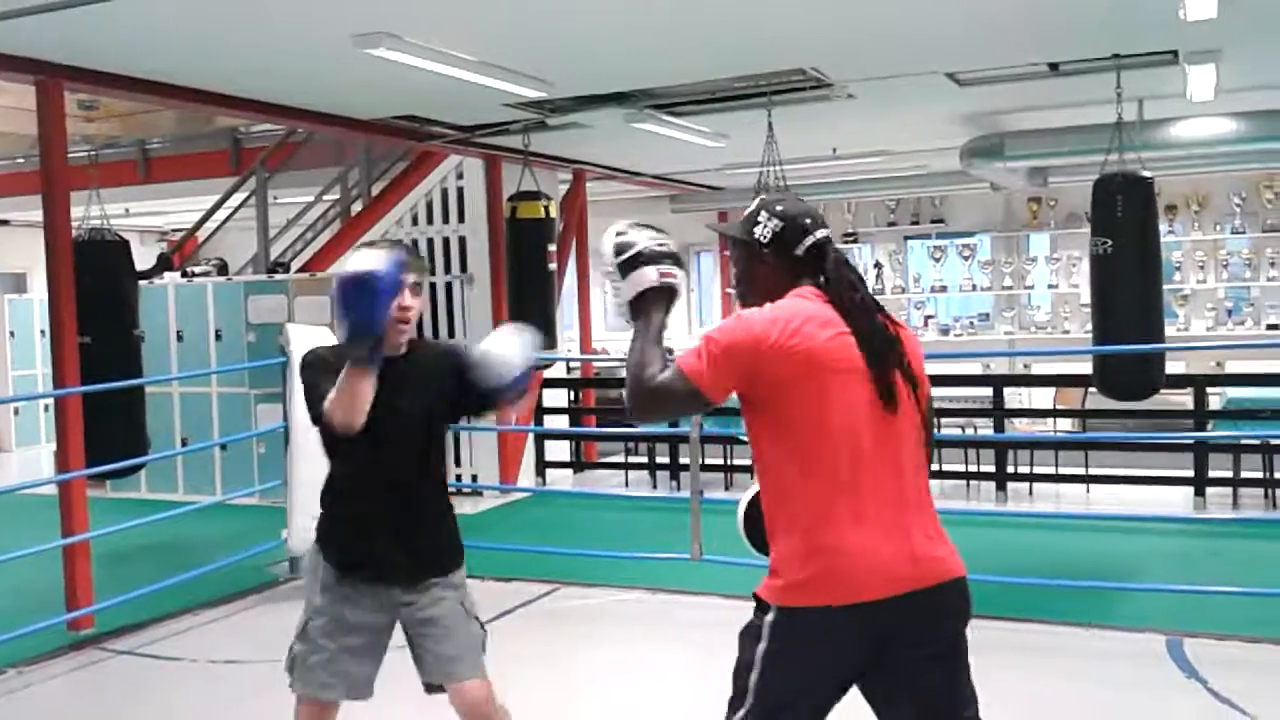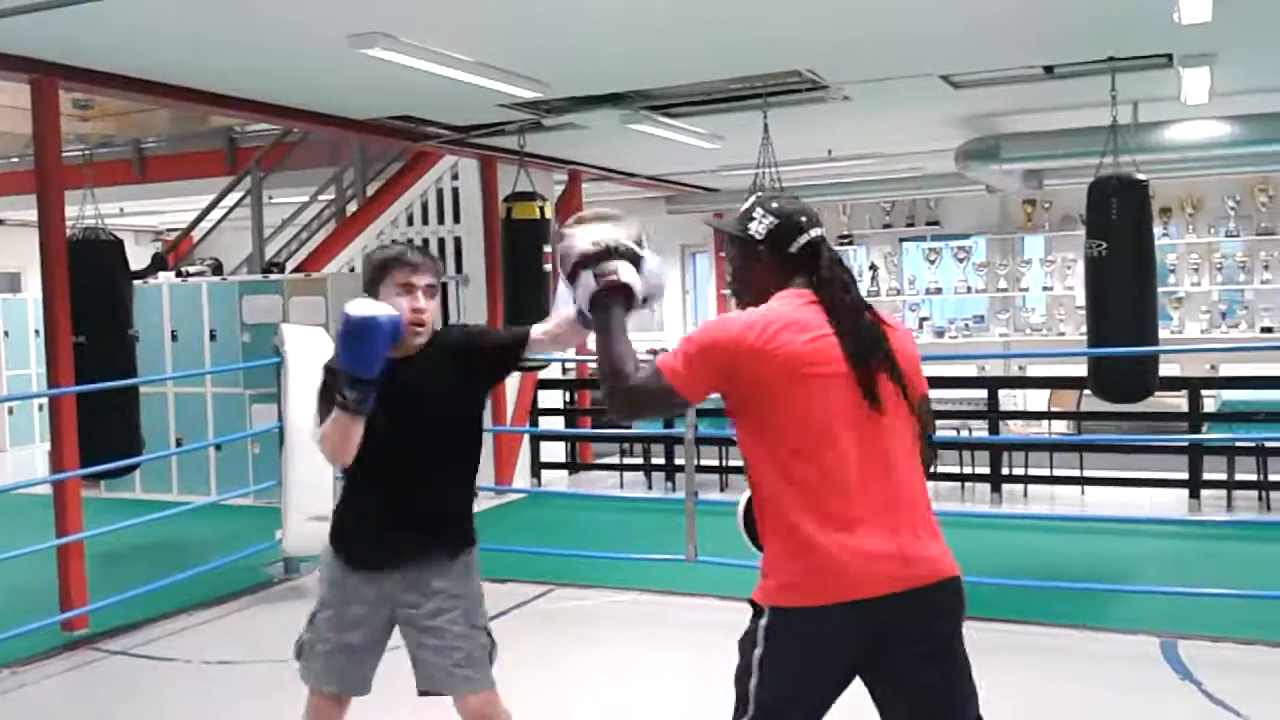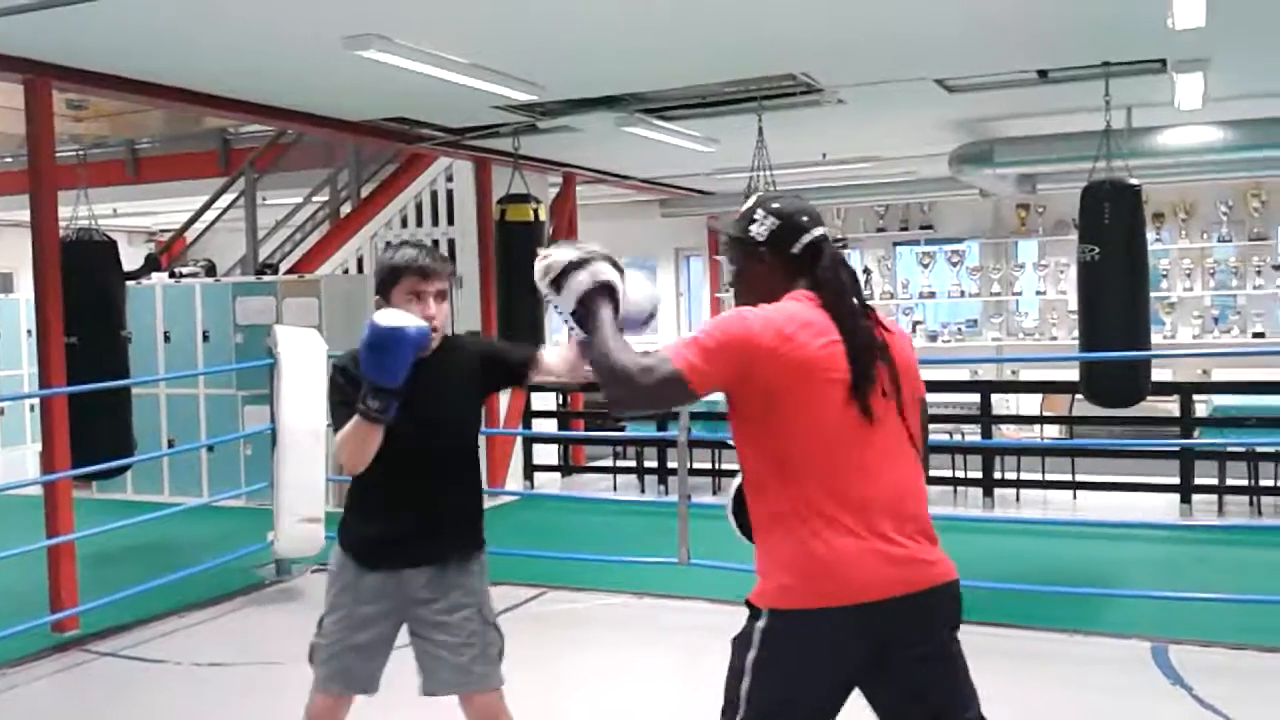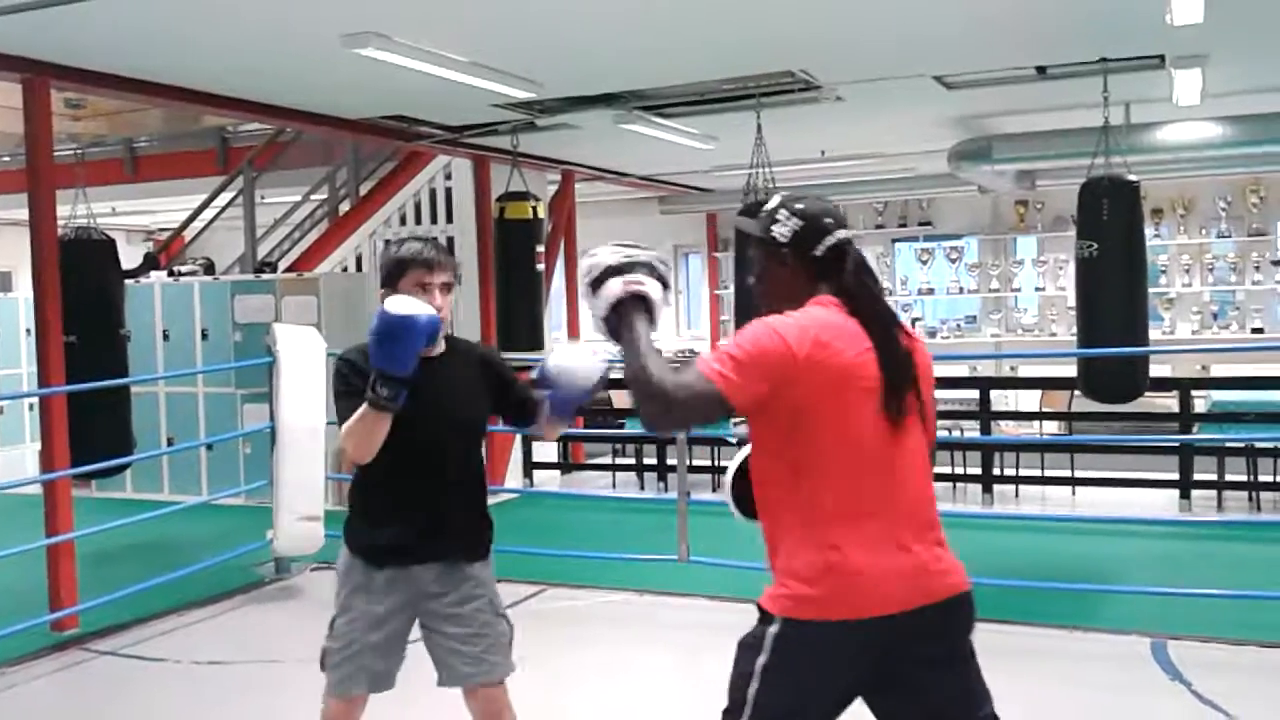
dt=0.1s
person 1, frame 1
left shoulder: (757, 333)
right shoulder: (894, 333)
left elbow: (646, 399)
left wrist: (649, 305)
left hip: (819, 595)
right hip: (927, 582)
person 1, frame 2
left shoulder: (744, 337)
right shoulder: (890, 333)
left elbow: (627, 396)
left wrist: (608, 301)
left hip: (816, 596)
right hip: (921, 584)
person 1, frame 3
left shoulder: (751, 335)
right shoulder: (890, 339)
left elbow: (630, 388)
left wrist: (596, 303)
left hip: (814, 601)
right hip: (921, 587)
person 1, frame 4
left shoulder: (778, 343)
right shoulder: (904, 342)
left elbow: (665, 409)
left wrist: (630, 317)
left hip: (823, 610)
right hip: (933, 597)
person 2, frame 1
left shoulder: (441, 363)
right shoulder: (325, 364)
left elbow: (496, 404)
right elbow: (346, 419)
left wrist: (512, 377)
right wrist: (362, 343)
left hip: (432, 567)
right hip: (348, 565)
person 2, frame 2
left shoulder: (462, 350)
right shoulder: (343, 370)
left elbow: (545, 340)
right elbow: (338, 454)
right wrist: (356, 383)
left hip: (440, 561)
right hip: (357, 561)
person 2, frame 3
left shoulder: (470, 358)
right shoulder: (353, 371)
left elbow: (554, 367)
right elbow: (352, 461)
right wrist: (378, 392)
left hip: (450, 561)
right hip: (367, 561)
person 2, frame 4
left shoulder: (477, 363)
right shoulder: (357, 365)
left elbow: (540, 420)
right elbow: (357, 451)
left wrist: (563, 399)
right wrist: (383, 384)
left hip: (458, 557)
right hip: (377, 557)
